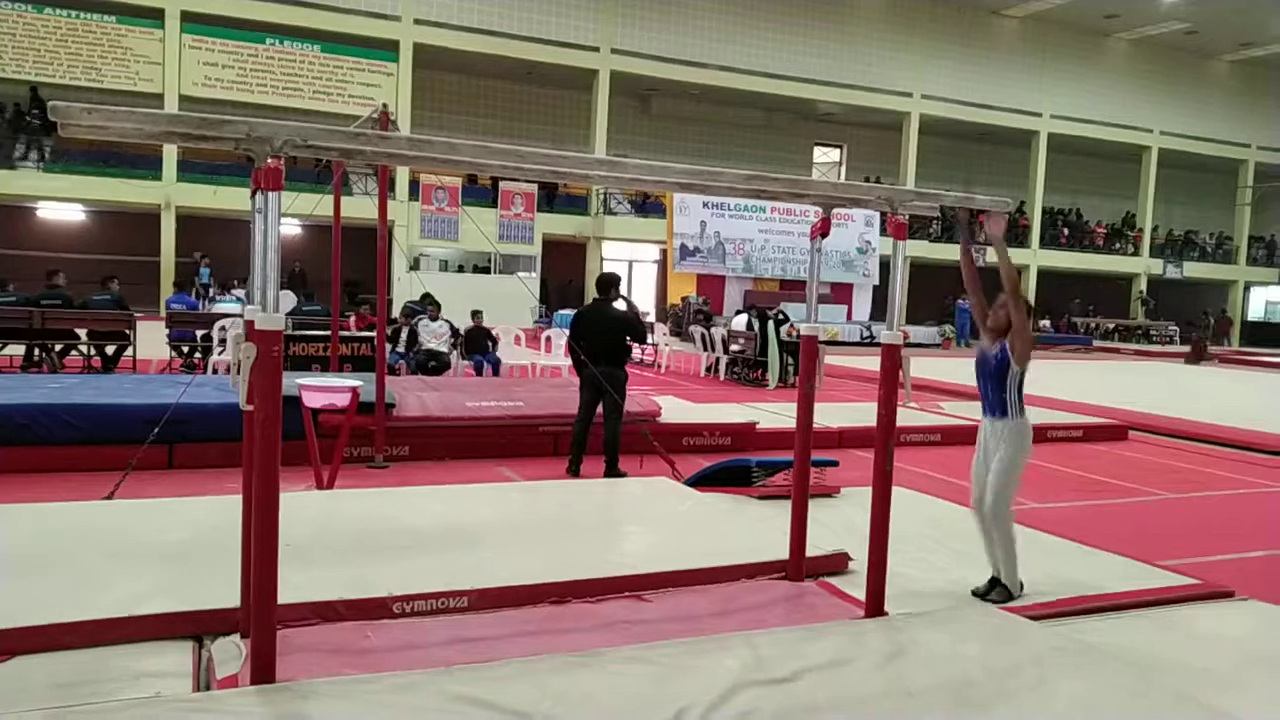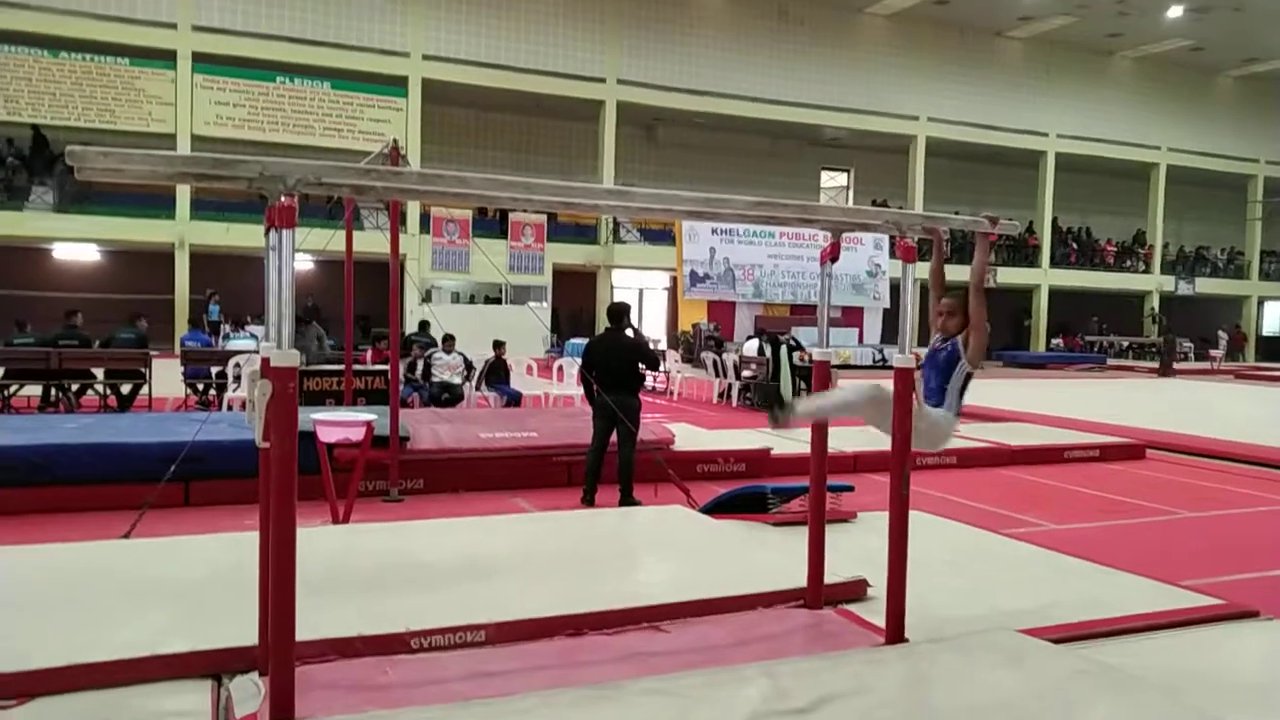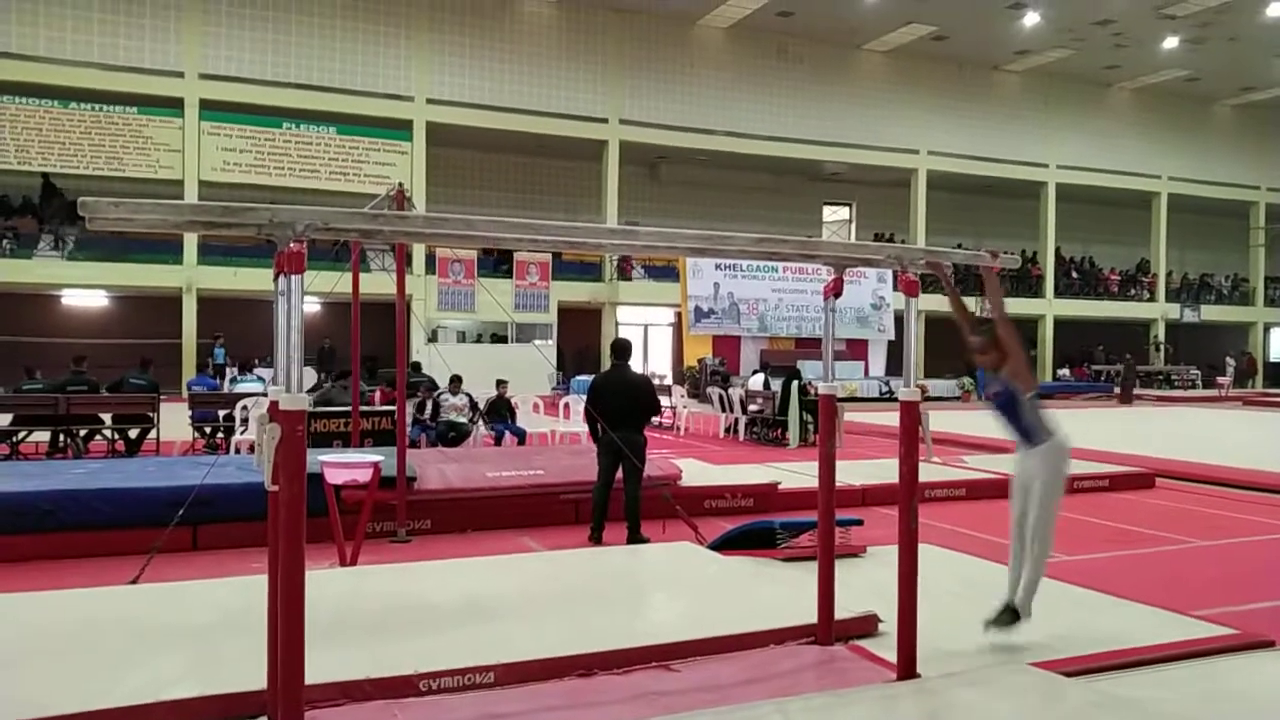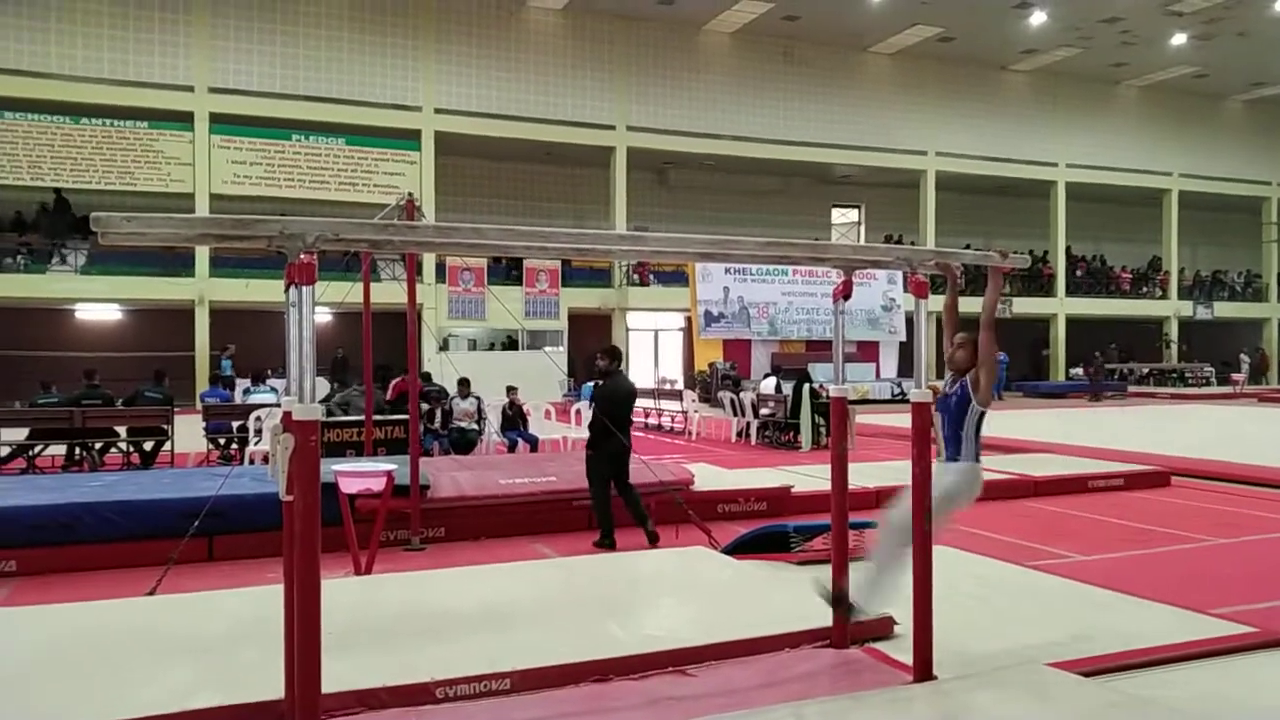
dt=1s
person 1, frame 1
left shoulder: (1018, 344)
right shoulder: (987, 336)
left elbow: (1013, 293)
right elbow: (973, 287)
left wrist: (999, 244)
right wrist: (966, 240)
left hip: (1012, 432)
right hip: (987, 429)
left knee: (996, 507)
right knee: (981, 505)
left ankle: (1011, 581)
right ankle: (999, 574)
person 1, frame 2
left shoulder: (972, 344)
right shoulder: (939, 340)
left elbow: (976, 288)
right elbow: (936, 286)
left wrist: (983, 243)
right wrist: (938, 248)
left hip: (935, 425)
right hip: (918, 418)
left knee: (869, 393)
left ankle: (791, 412)
person 1, frame 3
left shoulder: (1016, 370)
right shoulder: (994, 372)
left elbow: (1002, 323)
right elbow: (965, 320)
left wrist: (991, 279)
right wrist: (946, 282)
left hip: (1047, 453)
right hip: (1027, 453)
left knee: (1038, 529)
right knee: (1019, 528)
left ankle: (1021, 603)
right ankle: (1014, 600)
person 1, frame 4
left shoulder: (980, 383)
right shoulder: (951, 379)
left elbow: (988, 329)
right elbow: (949, 325)
left wrist: (995, 282)
right wrist: (953, 286)
left hip: (963, 475)
right hip: (946, 470)
left knee: (900, 523)
right knee: (895, 524)
left ankle: (861, 600)
person 2, frame 1
left shoulder: (582, 314)
right shoulder: (621, 316)
left elbow: (573, 345)
right elbow: (642, 338)
left wrist: (580, 370)
right wrist: (635, 314)
left hip: (590, 371)
right hip: (613, 372)
left knee: (583, 416)
right knee: (612, 420)
left ankle: (574, 465)
right ankle: (611, 468)
person 2, frame 2
left shoulder: (594, 343)
right shoulder: (633, 343)
left elbow: (585, 374)
right elbow: (655, 364)
left wrist: (592, 400)
right wrist: (643, 341)
left hip: (603, 400)
right hip: (627, 401)
left knee: (597, 446)
right knee: (626, 448)
left ankle: (588, 494)
right ankle: (626, 496)
person 2, frame 3
left shoulder: (600, 380)
right shoulder: (641, 381)
left elbow: (590, 411)
right elbow: (655, 409)
left wrist: (596, 437)
left hip: (608, 438)
right hip: (633, 438)
left knee: (602, 484)
right knee: (632, 486)
left ankle: (596, 531)
right ankle: (633, 533)
person 2, frame 4
left shoulder: (606, 388)
right shoulder: (628, 385)
left elbow: (599, 420)
left wrist: (591, 445)
left hip: (603, 444)
right hip: (623, 441)
left knee: (600, 491)
right knee: (624, 486)
left ankle: (607, 537)
right ankle: (646, 525)
